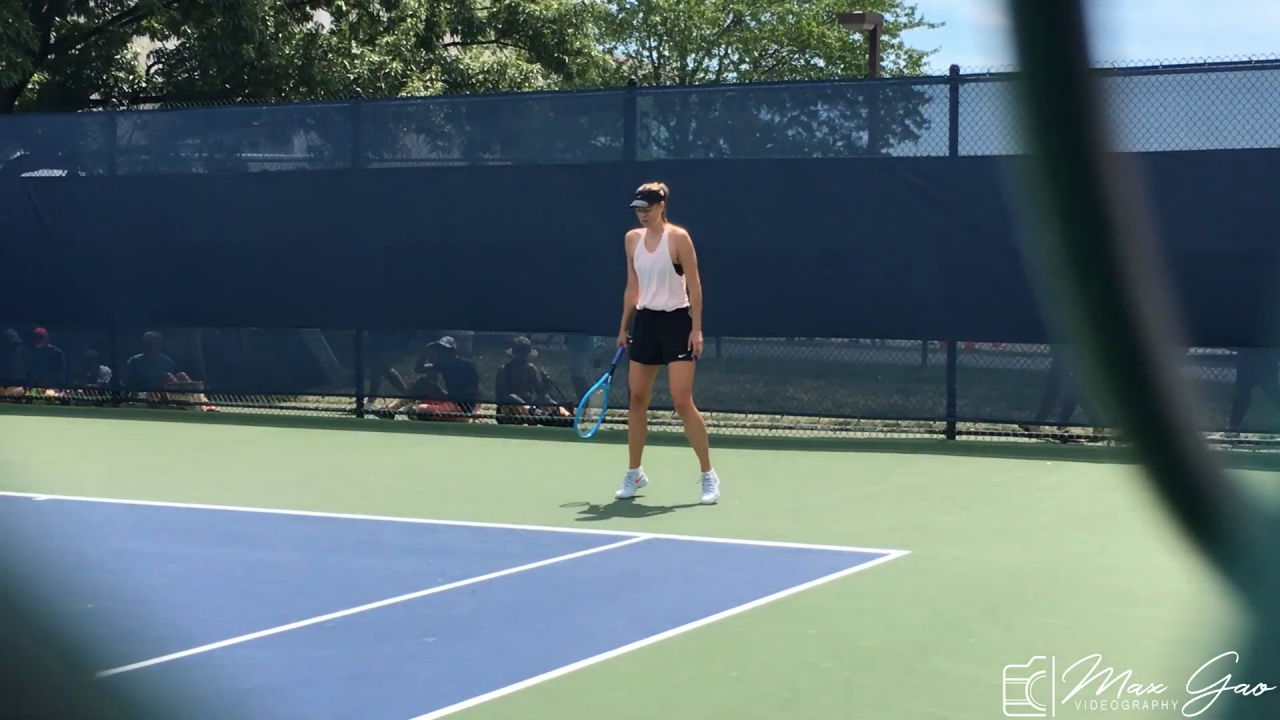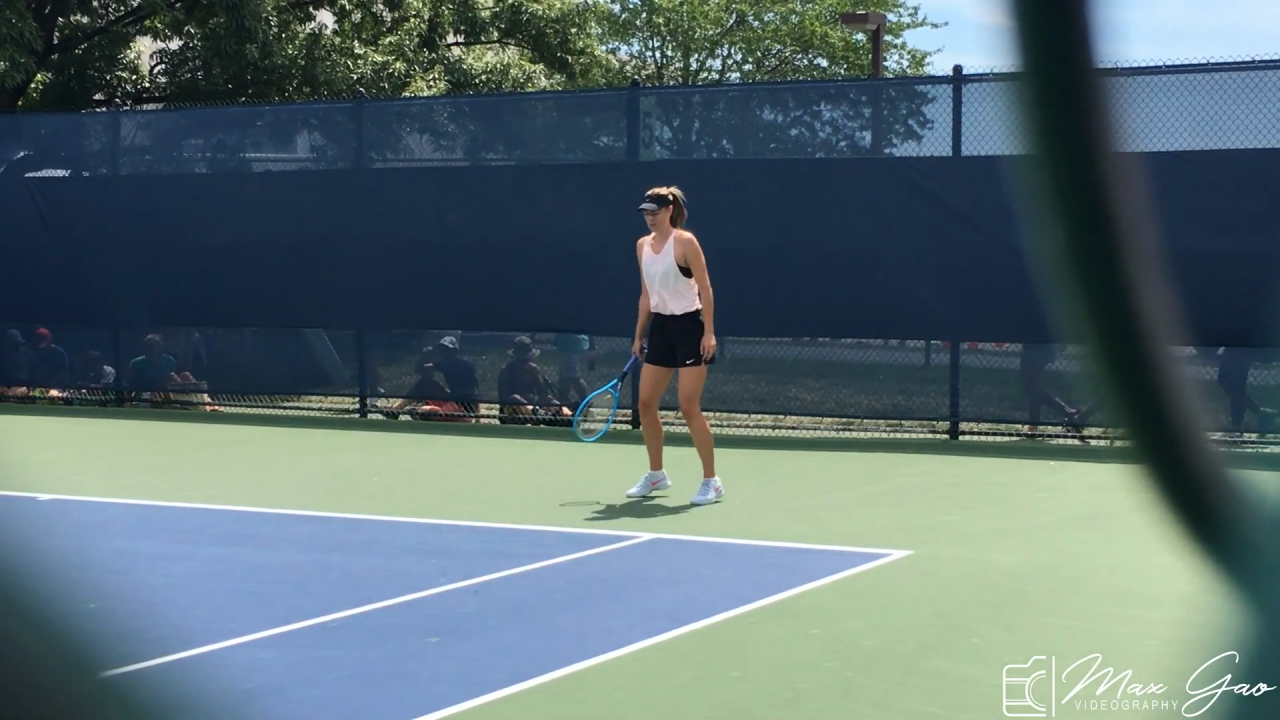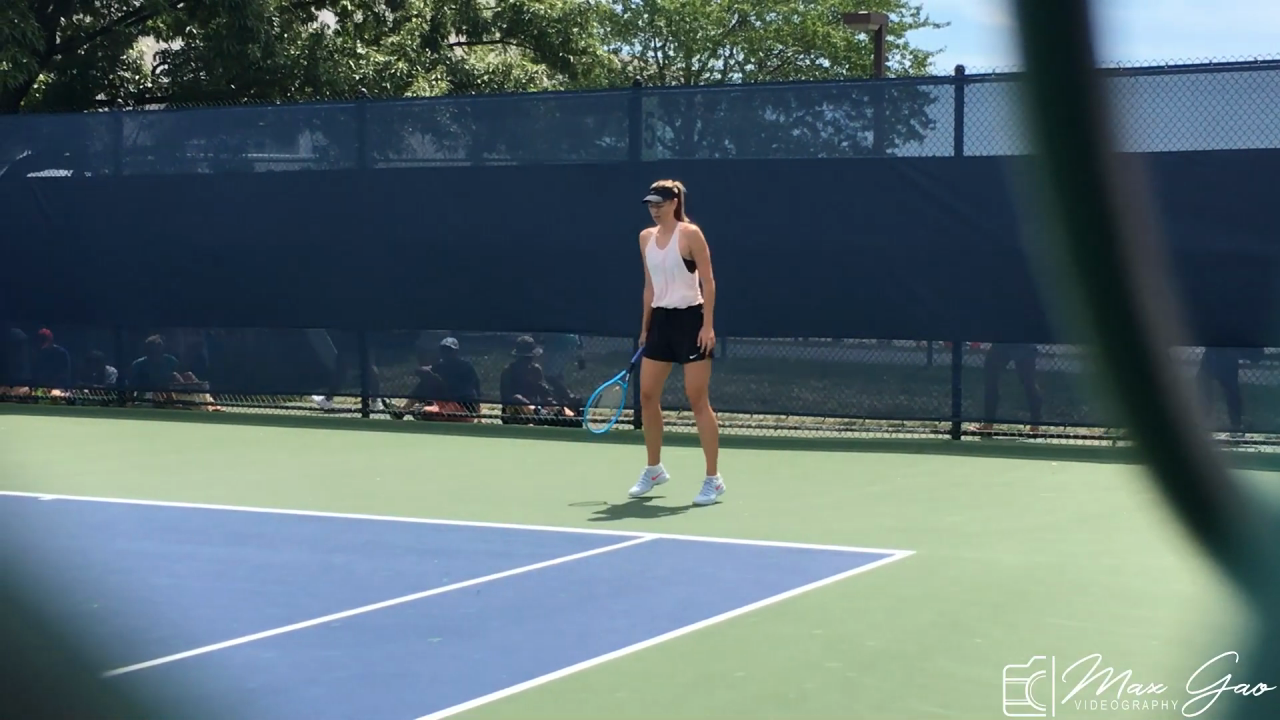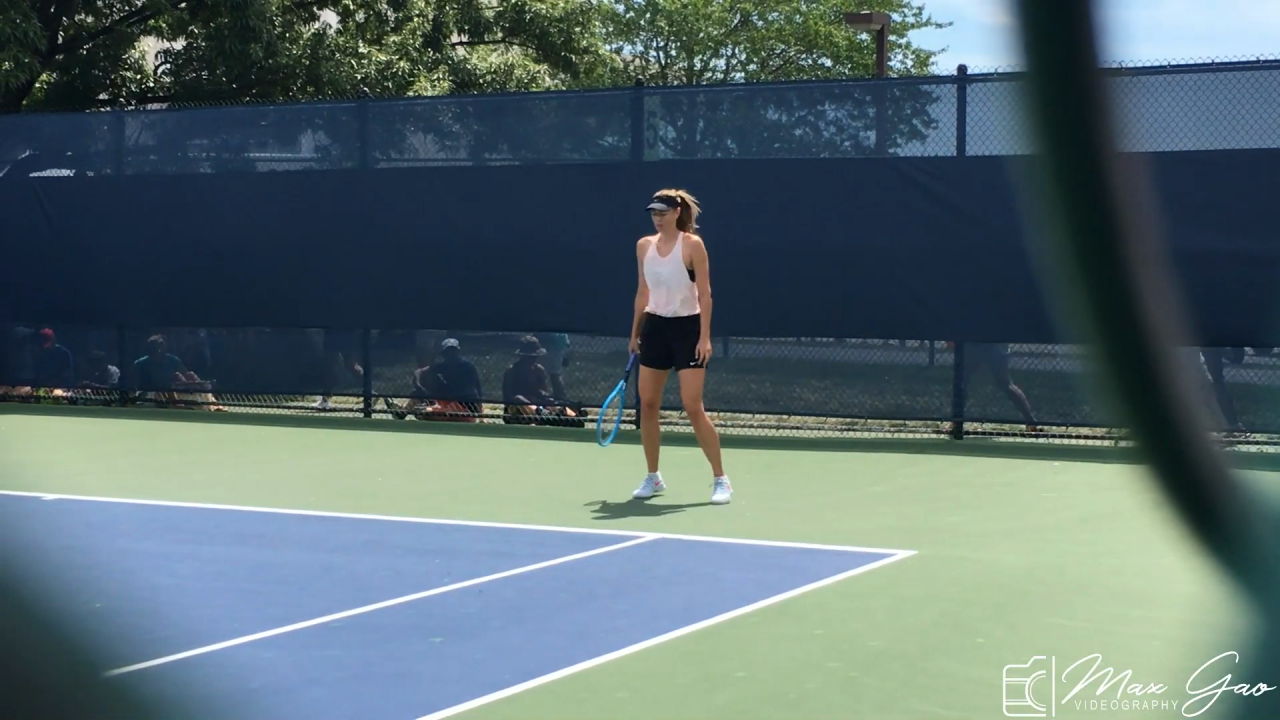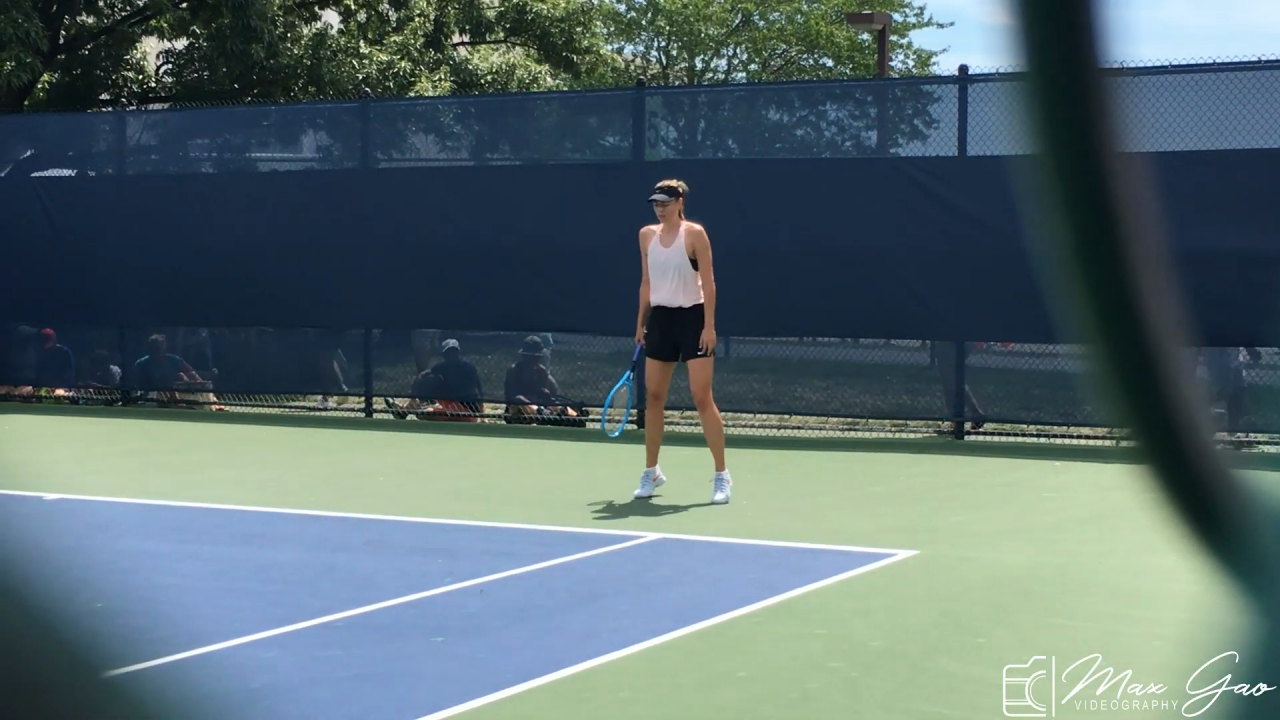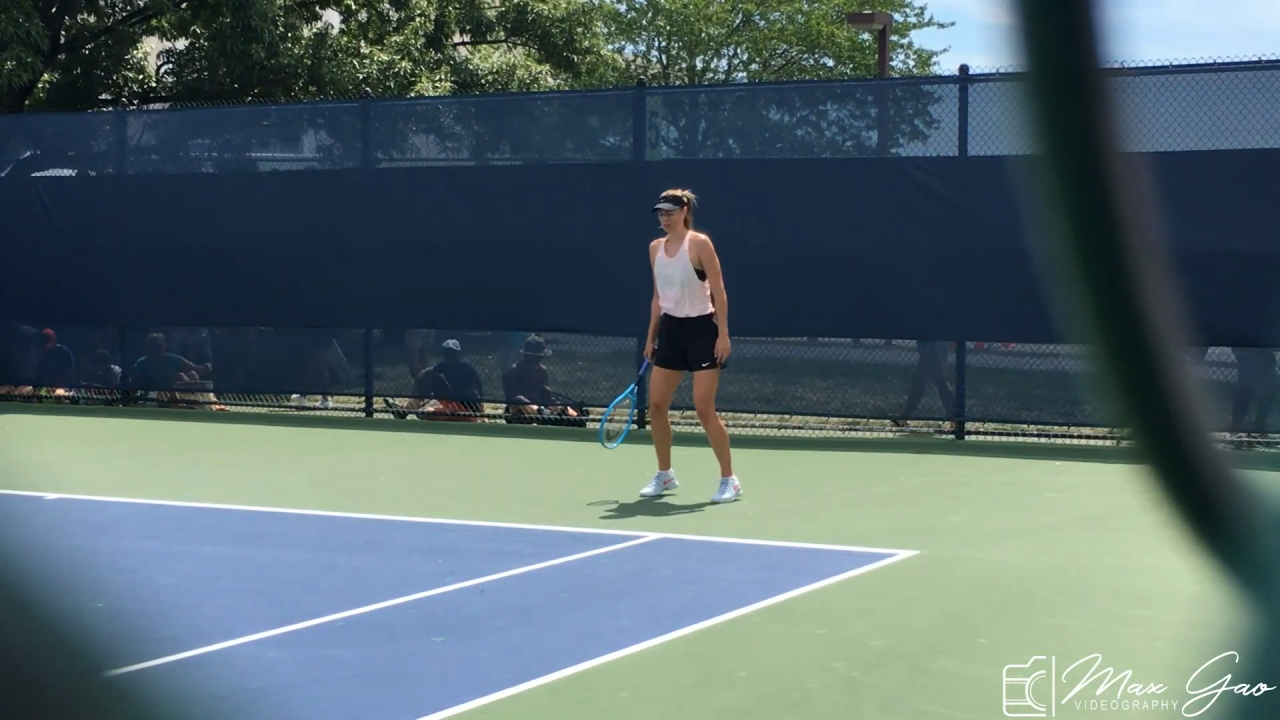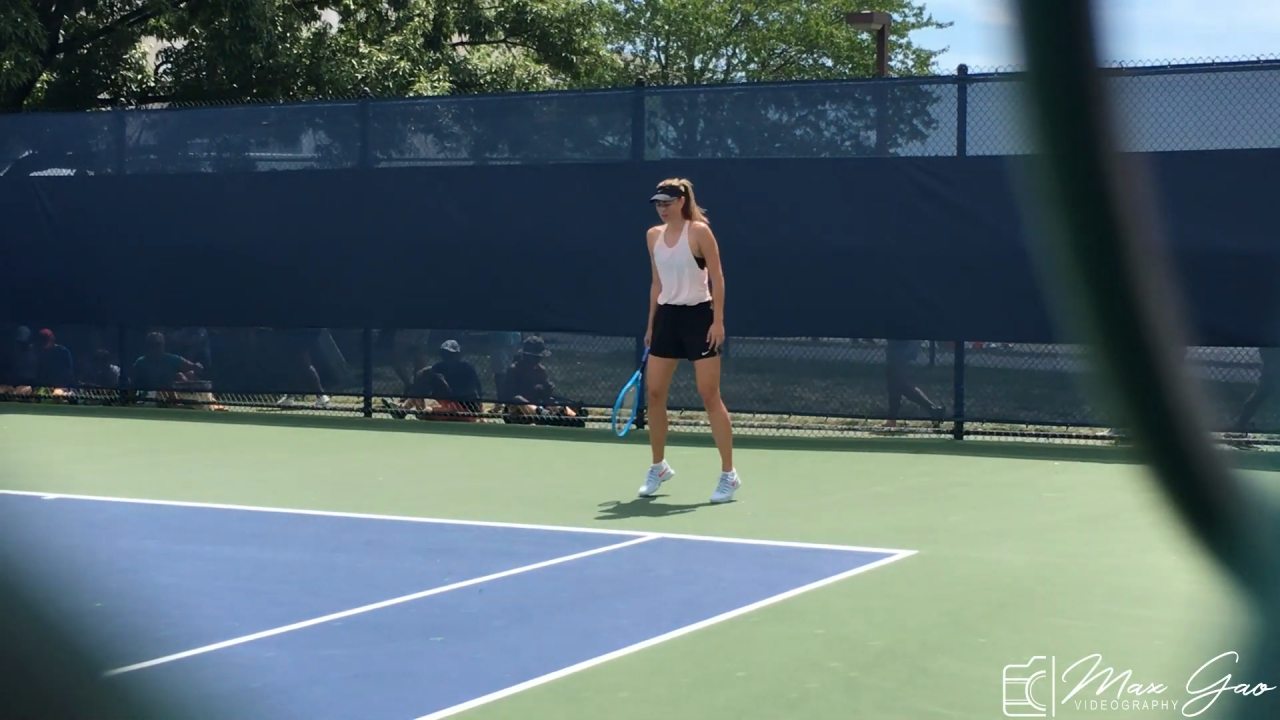
dt=0.2s
person 1, frame 1
left shoulder: (678, 237)
right shoulder: (632, 238)
left elbow: (694, 285)
left wrist: (697, 328)
right wrist: (623, 327)
left hip: (677, 322)
right hip: (646, 322)
left knee: (681, 401)
right knee: (637, 399)
left ankle: (708, 475)
right ankle: (634, 473)
person 1, frame 2
left shoulder: (685, 240)
right shoulder: (642, 245)
left elbow: (705, 288)
left wrist: (709, 331)
right wrist: (638, 335)
left hip: (688, 325)
right hip: (660, 327)
left knee: (689, 408)
right knee: (646, 404)
left ankle: (711, 481)
right ankle: (656, 474)
person 1, frame 3
left shoulder: (691, 234)
right shoulder: (646, 237)
left elbow: (708, 282)
left wrist: (708, 324)
right wrist: (644, 327)
left hip: (690, 319)
right hip: (661, 320)
left knee: (697, 401)
right knee: (647, 396)
left ankle: (713, 479)
right ankle: (654, 468)
person 1, frame 4
left shoulder: (692, 243)
right shoulder: (644, 245)
left elbow: (705, 292)
left wrist: (705, 336)
right wrist: (634, 333)
left hip: (687, 328)
right hip: (655, 328)
left knee: (693, 409)
right knee: (647, 406)
left ankle: (721, 479)
right ankle: (653, 477)
person 1, frame 5
left shoulder: (694, 233)
right shoulder: (646, 235)
left elbow: (708, 283)
left wrist: (710, 325)
right wrist: (641, 322)
left hip: (692, 318)
right hip: (660, 319)
left knee: (701, 398)
right knee: (653, 397)
left ankle: (721, 474)
right ankle: (651, 471)
person 1, frame 6
left shoulder: (699, 243)
right shoulder: (655, 248)
left elbow: (718, 291)
left wrist: (723, 334)
right wrist: (651, 336)
left hip: (701, 328)
right hip: (671, 330)
left knee: (704, 410)
right knee: (656, 405)
left ankle: (729, 479)
right ankle: (665, 474)
person 1, frame 7
left shoulder: (699, 231)
right shoulder: (654, 235)
left elbow: (717, 278)
left wrist: (719, 320)
right wrist: (652, 323)
left hip: (698, 315)
right hip: (667, 317)
left knee: (710, 397)
right knee: (654, 394)
left ankle: (728, 474)
right ankle: (658, 466)
